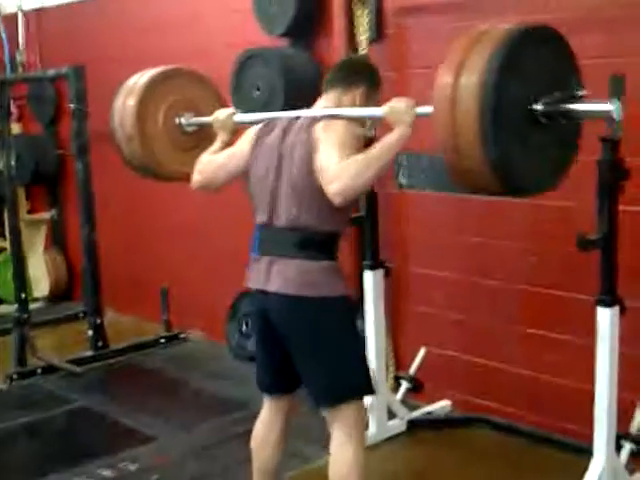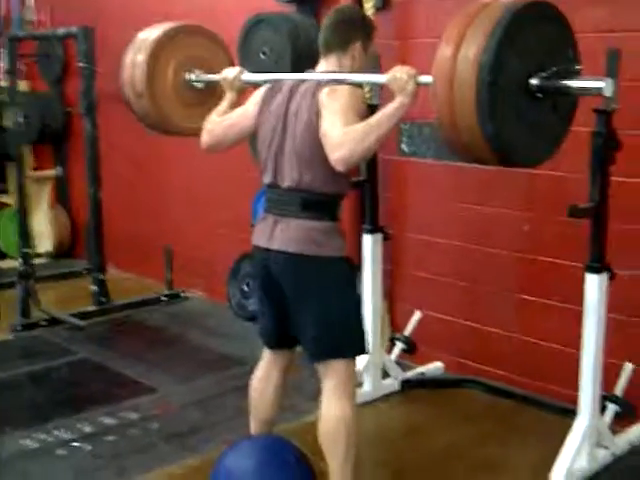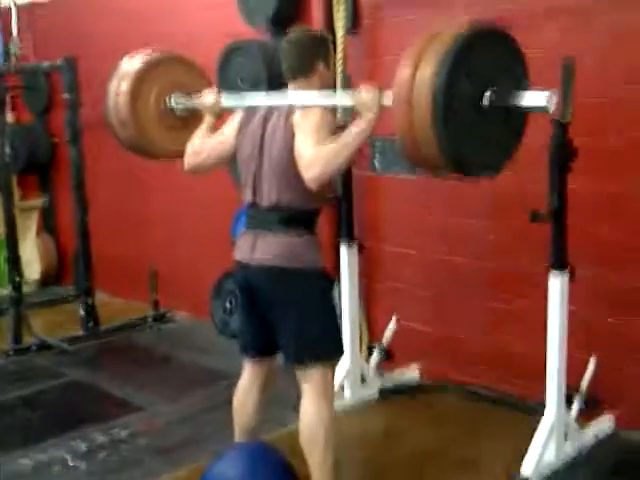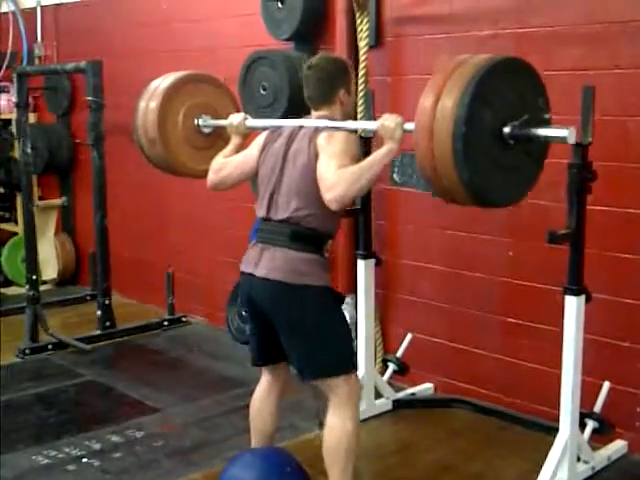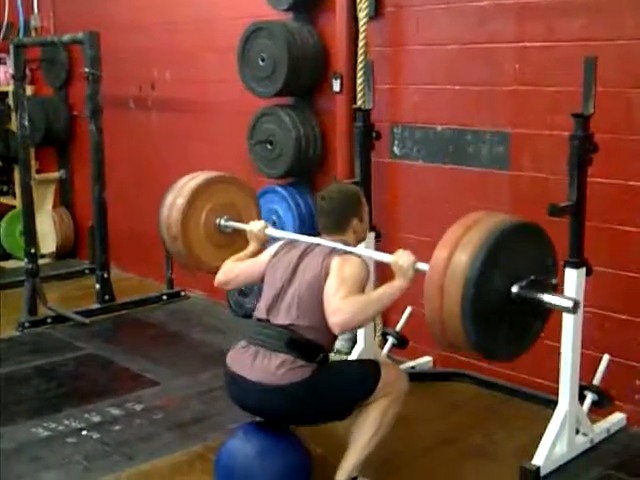
dt=1s
person 1, frame 1
left shoulder: (264, 129)
right shoulder: (337, 127)
left elbow: (202, 178)
right elbow: (339, 186)
left wrist: (223, 134)
right wrist: (399, 133)
left hip: (264, 281)
right hip: (312, 286)
left knee: (276, 402)
right knee: (347, 420)
person 1, frame 2
left shoulder: (271, 90)
right shoulder: (340, 92)
left elbow: (210, 137)
right elbow: (342, 153)
left wrist: (230, 92)
right wrist: (400, 100)
left hip: (268, 238)
right hip: (313, 245)
left knee: (274, 355)
right knee: (338, 376)
person 1, frame 3
left shoulder: (247, 114)
right shoulder: (312, 114)
left elbow: (193, 160)
right elbow: (315, 171)
left wrist: (209, 117)
right wrist: (365, 120)
left hip: (249, 254)
right hip: (292, 259)
left knee: (256, 365)
right knee: (317, 381)
person 1, frame 4
left shoulder: (272, 135)
right shoulder: (336, 137)
left elbow: (216, 177)
right elbow: (336, 194)
left wrist: (236, 137)
right wrist: (388, 147)
left hip: (252, 273)
right hip: (296, 277)
left knee: (273, 375)
right knee: (344, 395)
person 1, frame 5
left shoulder: (284, 247)
right shoulder: (348, 263)
left elbow: (224, 278)
right elbow: (340, 317)
left wrist: (254, 245)
right wrist: (399, 283)
left hip: (236, 379)
right hip: (280, 389)
right knee: (394, 382)
